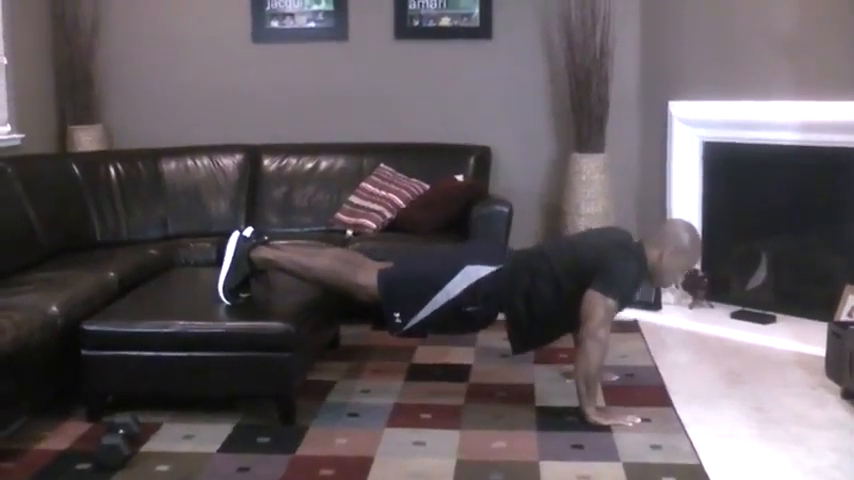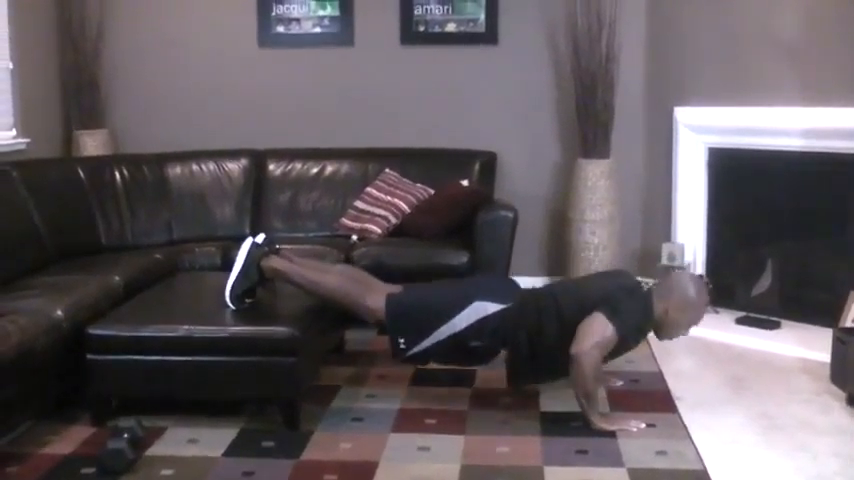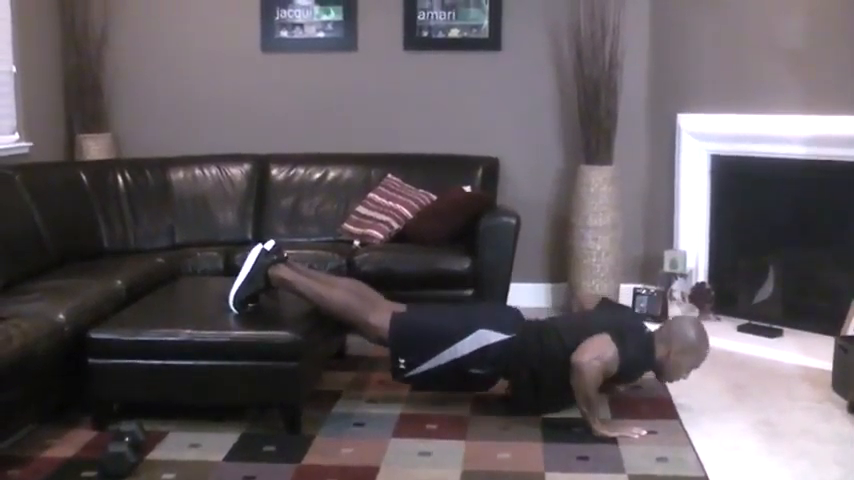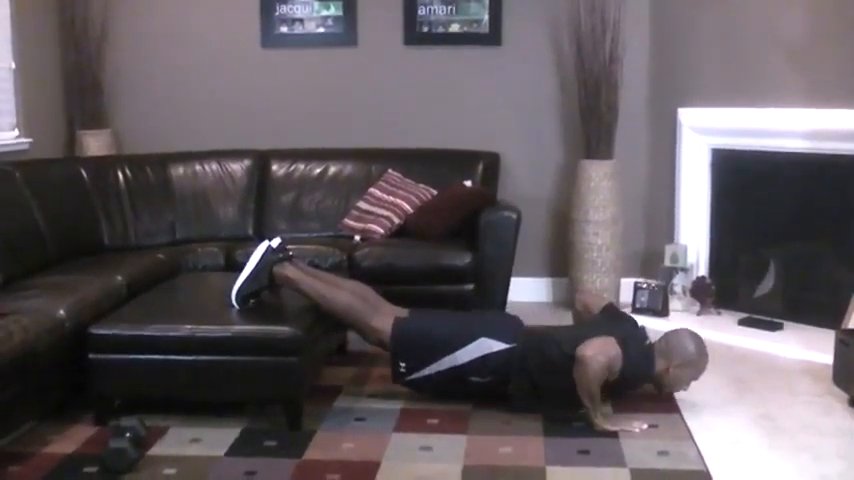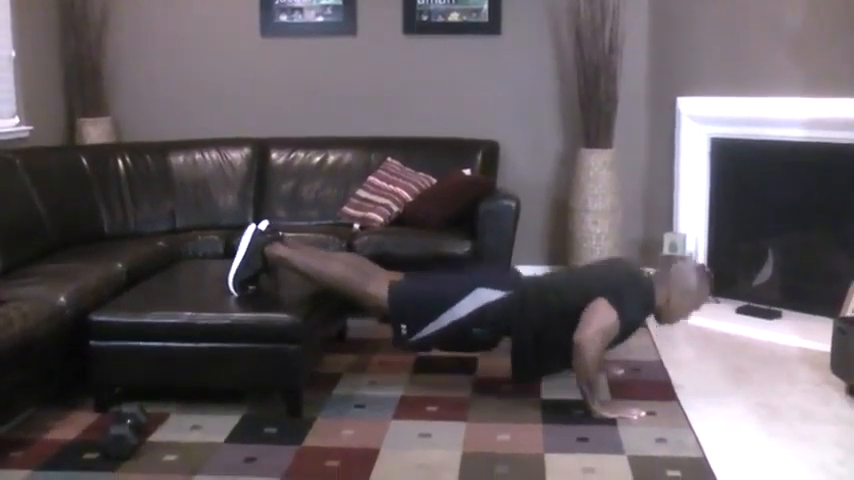
dt=0.3s
person 1, frame 1
left shoulder: (623, 246)
right shoulder: (628, 266)
right elbow: (593, 332)
left wrist: (585, 366)
right wrist: (592, 408)
left hip: (491, 271)
right hip: (484, 283)
left knee: (370, 270)
right knee: (366, 283)
left ankle: (259, 246)
right ankle: (256, 254)
person 1, frame 2
left shoulder: (628, 289)
right shoulder: (633, 311)
right elbow: (583, 351)
left wrist: (594, 375)
right wrist: (597, 415)
left hip: (497, 302)
right hip: (490, 318)
left knee: (379, 294)
right knee: (374, 306)
left ankle: (270, 255)
right ankle: (266, 264)
person 1, frame 3
left shoulder: (630, 326)
right shoulder: (636, 350)
left elbow: (584, 306)
right elbow: (584, 362)
left wrist: (602, 377)
right wrist: (597, 422)
left hip: (502, 330)
right hip: (494, 347)
left knee: (385, 313)
right knee: (378, 322)
left ankle: (278, 264)
right ankle: (272, 273)
person 1, frame 4
left shoulder: (629, 332)
right shoulder: (636, 361)
left elbow: (586, 297)
right elbow: (590, 358)
right wrist: (600, 416)
left hip: (502, 336)
right hip: (494, 357)
left knee: (387, 318)
right knee: (380, 327)
left ankle: (283, 262)
right ankle: (278, 271)
person 1, frame 5
left shoulder: (629, 275)
right shoulder: (632, 297)
right elbow: (585, 340)
left wrist: (593, 363)
right wrist: (597, 403)
left hip: (497, 292)
right hip: (491, 306)
left knee: (383, 283)
right knee: (377, 293)
left ankle: (273, 243)
right ankle: (268, 250)
